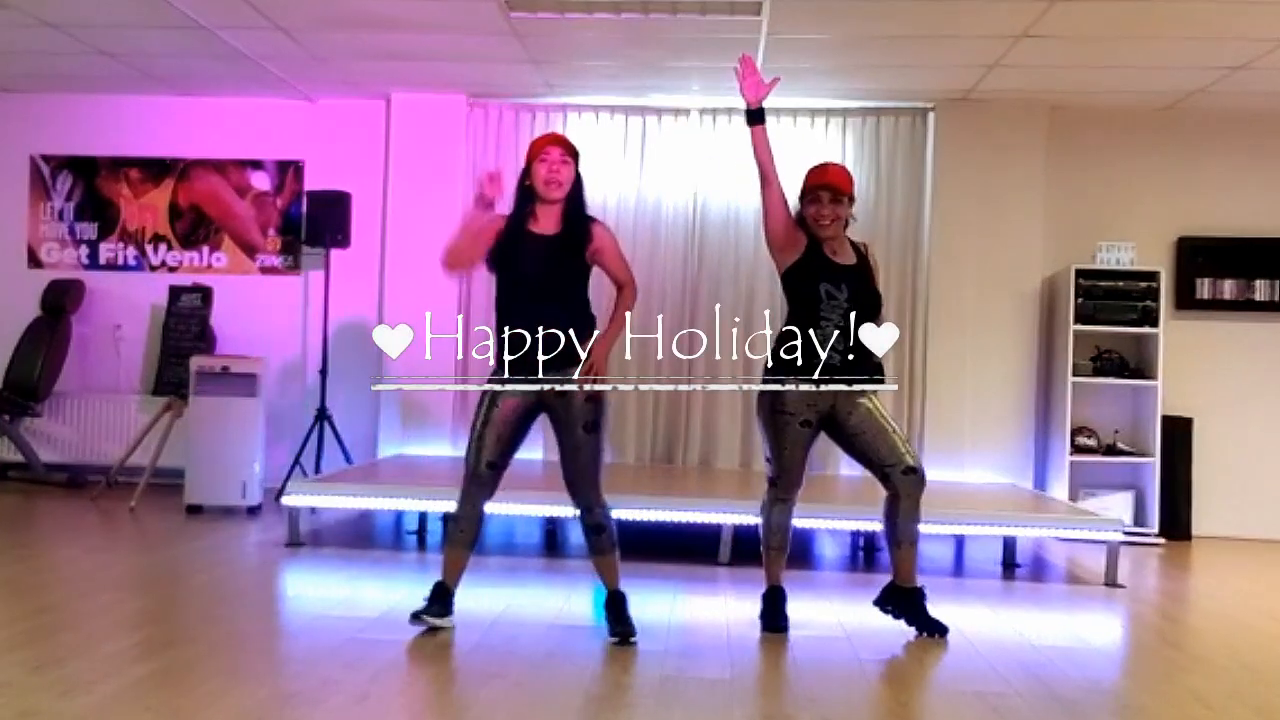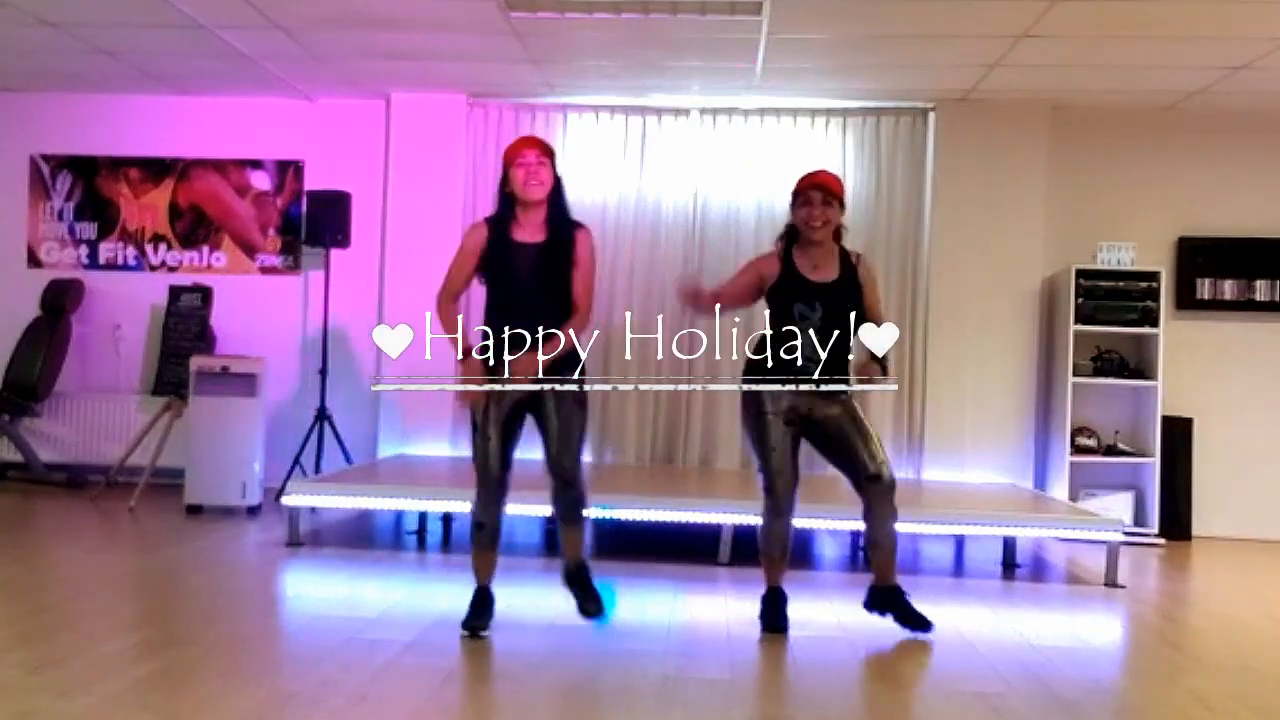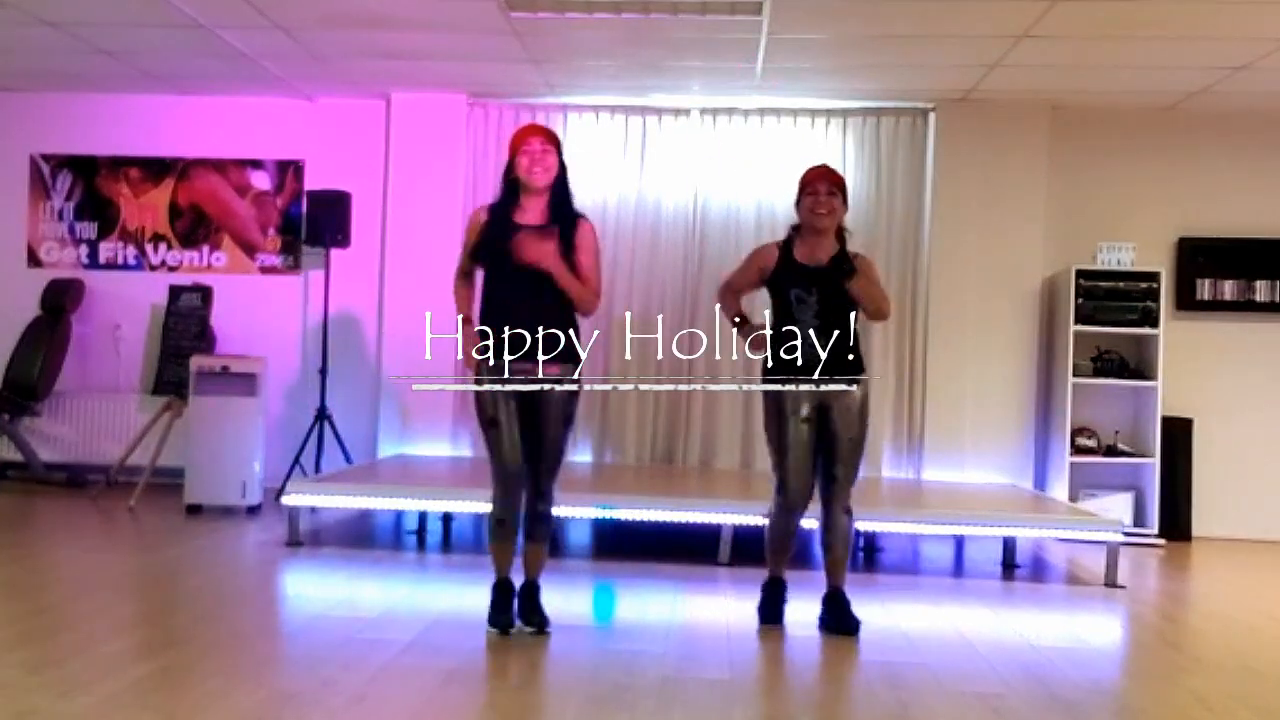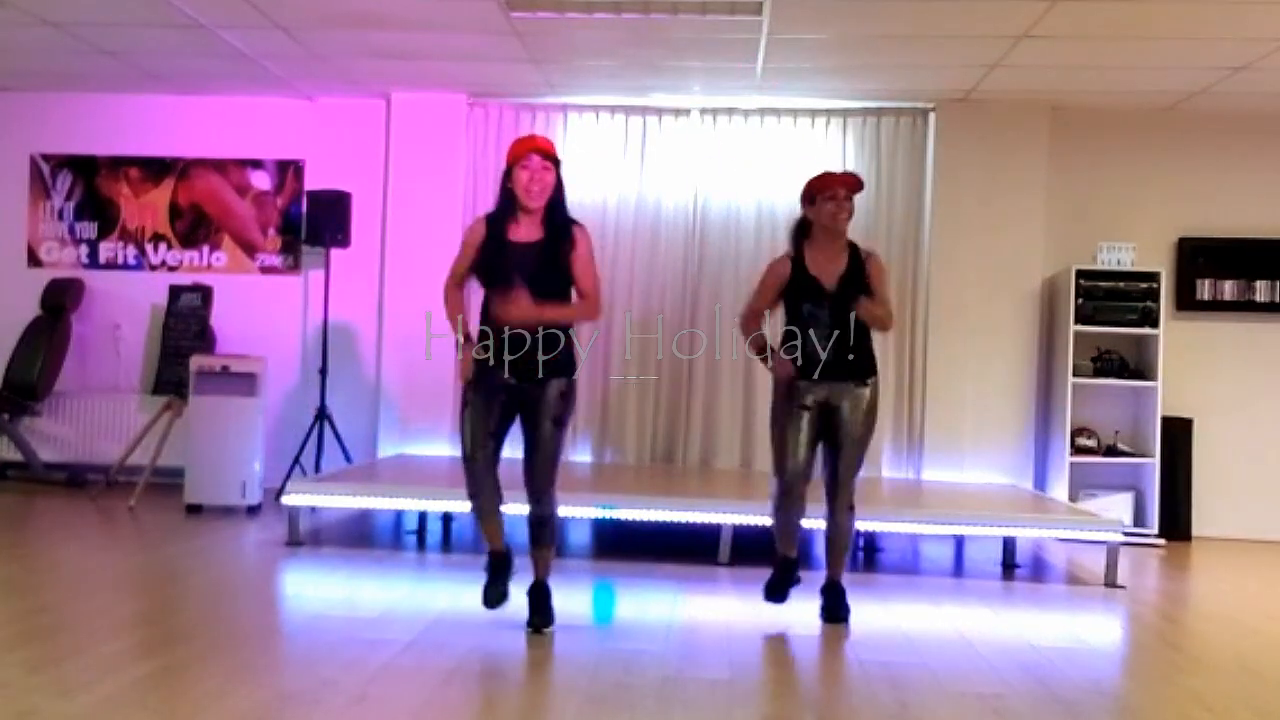
dt=0.7s
person 1, frame 1
left shoulder: (592, 233)
right shoulder: (505, 229)
left elbow: (627, 290)
right elbow: (453, 263)
left wrist: (604, 342)
right wrist: (482, 207)
left hip: (574, 377)
right hip: (513, 376)
left knee: (587, 493)
right knee: (476, 483)
left ankle: (615, 599)
right ankle: (443, 595)
person 1, frame 2
left shoulder: (576, 237)
right shoulder: (484, 235)
left elbow: (582, 316)
right elbow: (448, 299)
left wrist: (541, 356)
right wrist: (466, 358)
left hip: (558, 372)
right hip: (497, 376)
left knee: (567, 474)
right knee: (490, 487)
left ankle: (576, 569)
right ankle: (482, 595)
person 1, frame 3
left shoulder: (577, 227)
right shoulder: (487, 220)
left elbow: (590, 300)
right elbow: (463, 276)
left wrist: (551, 264)
right wrist: (468, 327)
left hip: (557, 366)
right hip: (499, 365)
left knee: (542, 482)
right knee: (510, 480)
left ankle: (532, 590)
right ankle: (503, 586)
person 1, frame 4
left shoulder: (571, 236)
right shoulder: (483, 230)
left elbow: (591, 306)
right elbow: (453, 284)
left wrist: (539, 313)
right wrist: (462, 338)
left hip: (550, 376)
right hip: (491, 369)
left knee: (540, 486)
right knee: (477, 463)
left ankle: (541, 588)
right ankle: (498, 555)
person 2, frame 1
left shoulder: (864, 256)
right shoulder: (792, 246)
right elbow: (768, 179)
left wrist: (871, 373)
right wrist: (755, 111)
left hip: (851, 390)
right hip: (793, 387)
left knee: (907, 477)
right knee: (783, 489)
left ankle: (903, 591)
right ankle: (774, 595)
person 2, frame 2
left shoulder: (857, 268)
right shoulder: (772, 266)
left elbow: (875, 327)
right elbow: (718, 301)
left wrist: (876, 362)
right wrist: (697, 297)
left hip: (830, 395)
right hip: (772, 390)
left knee: (879, 482)
right knee: (780, 498)
left ankle: (887, 589)
right ankle: (774, 596)
person 2, frame 3
left shoulder: (857, 264)
right shoulder: (773, 255)
left elbow: (881, 309)
right elbow: (727, 292)
left wrist: (832, 268)
right wrist: (746, 328)
left hip: (846, 386)
right hip: (791, 386)
left knee: (837, 494)
right knee: (793, 493)
left ankle: (836, 598)
right ankle: (774, 584)
person 2, frame 4
left shoulder: (867, 262)
right shoulder: (785, 266)
left elbow: (885, 320)
right elbow: (751, 318)
left wrist: (843, 293)
right wrist: (768, 354)
left hip: (855, 387)
right hip: (799, 384)
left knee: (841, 488)
right knee: (791, 478)
left ankle: (834, 587)
right ankle: (785, 562)
